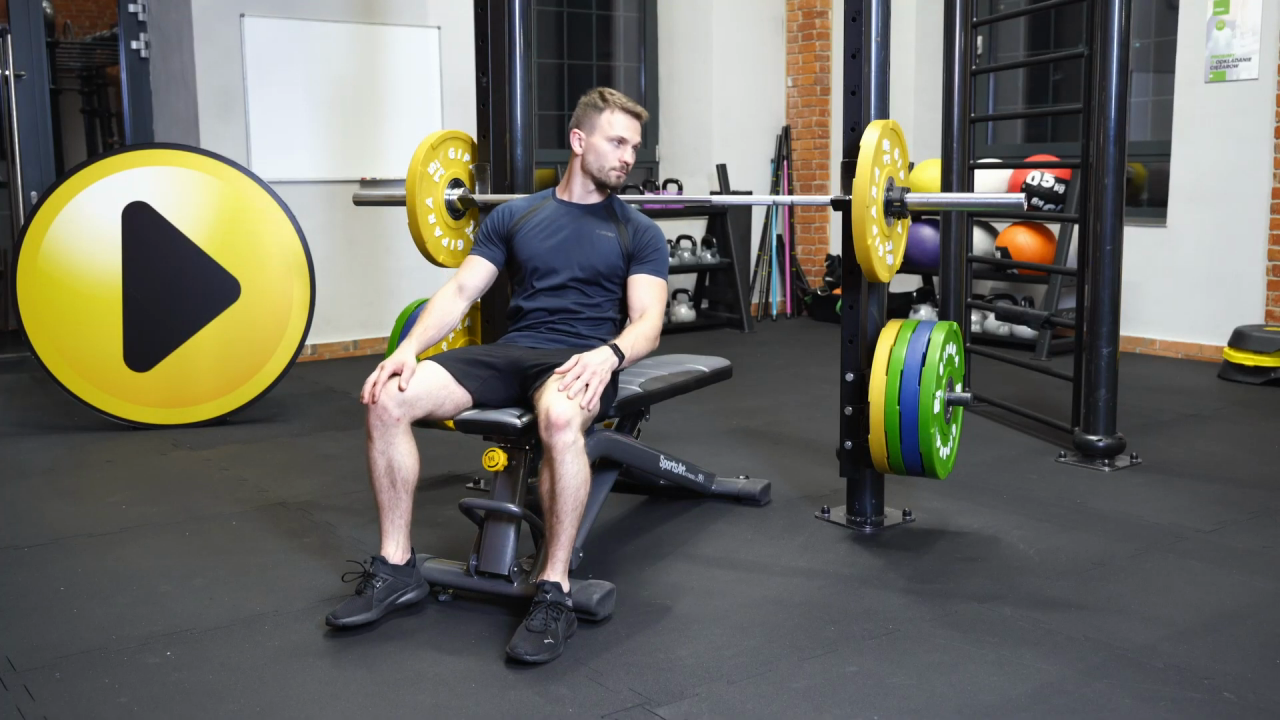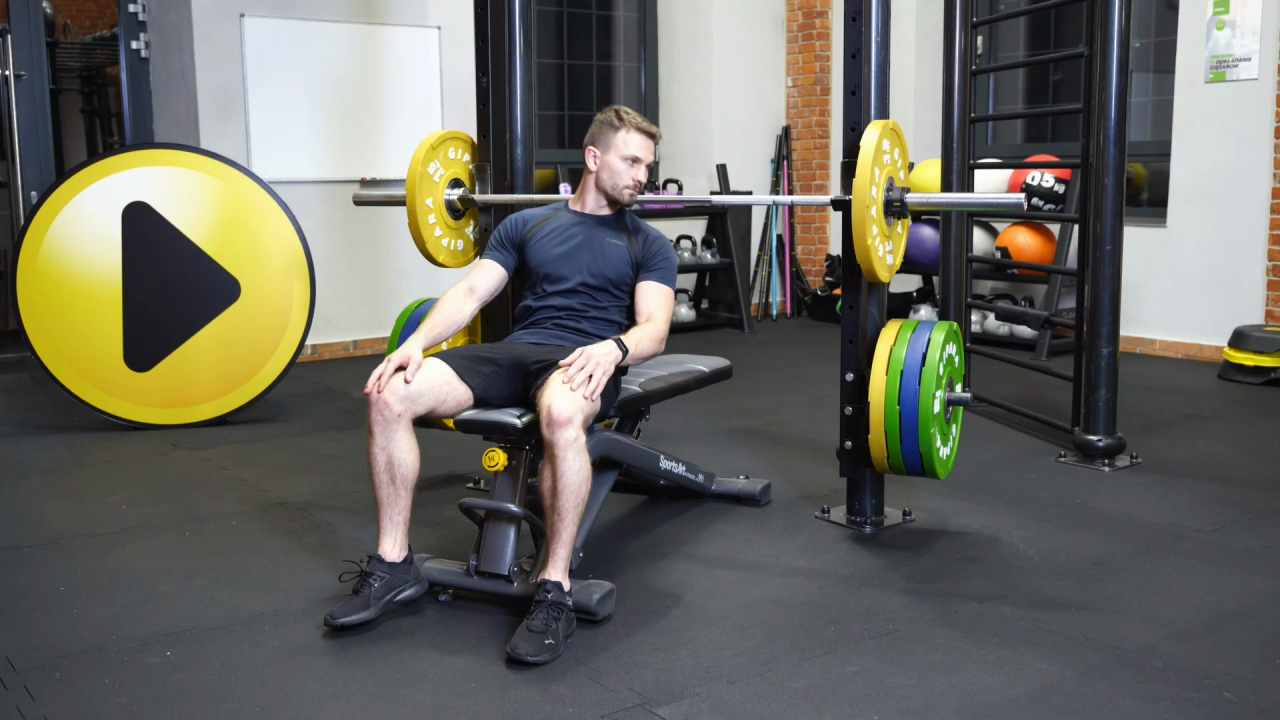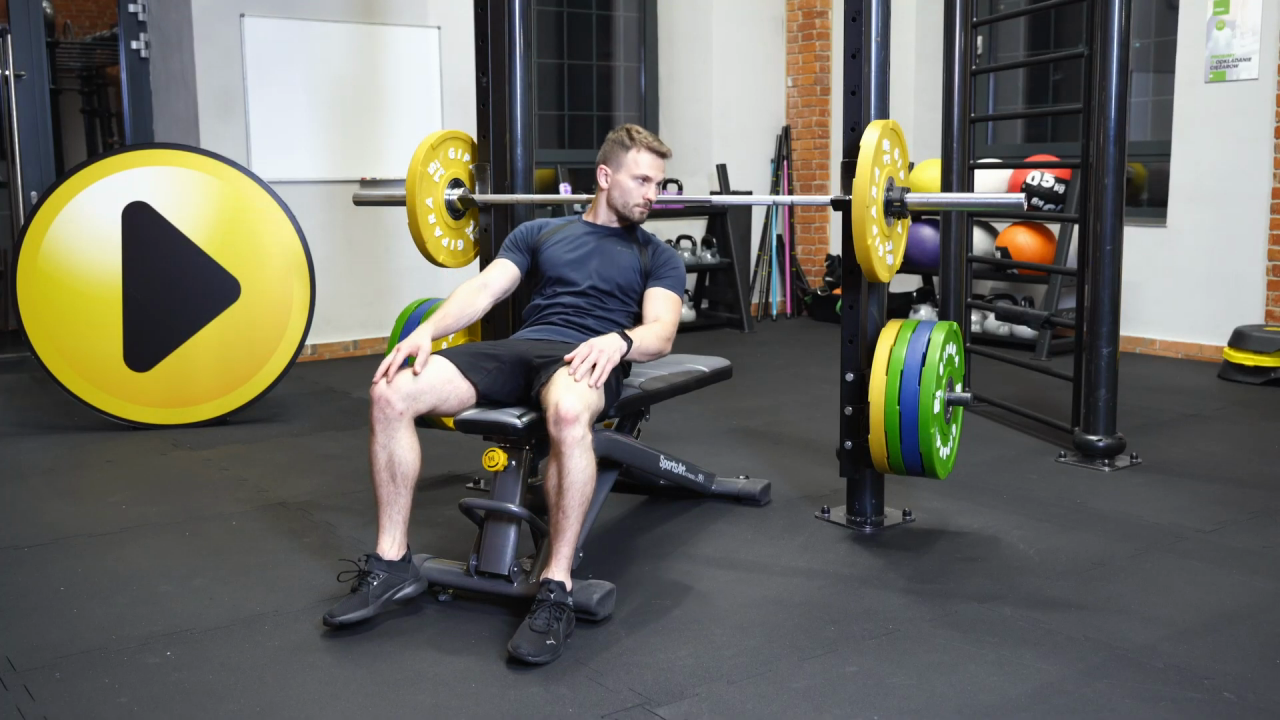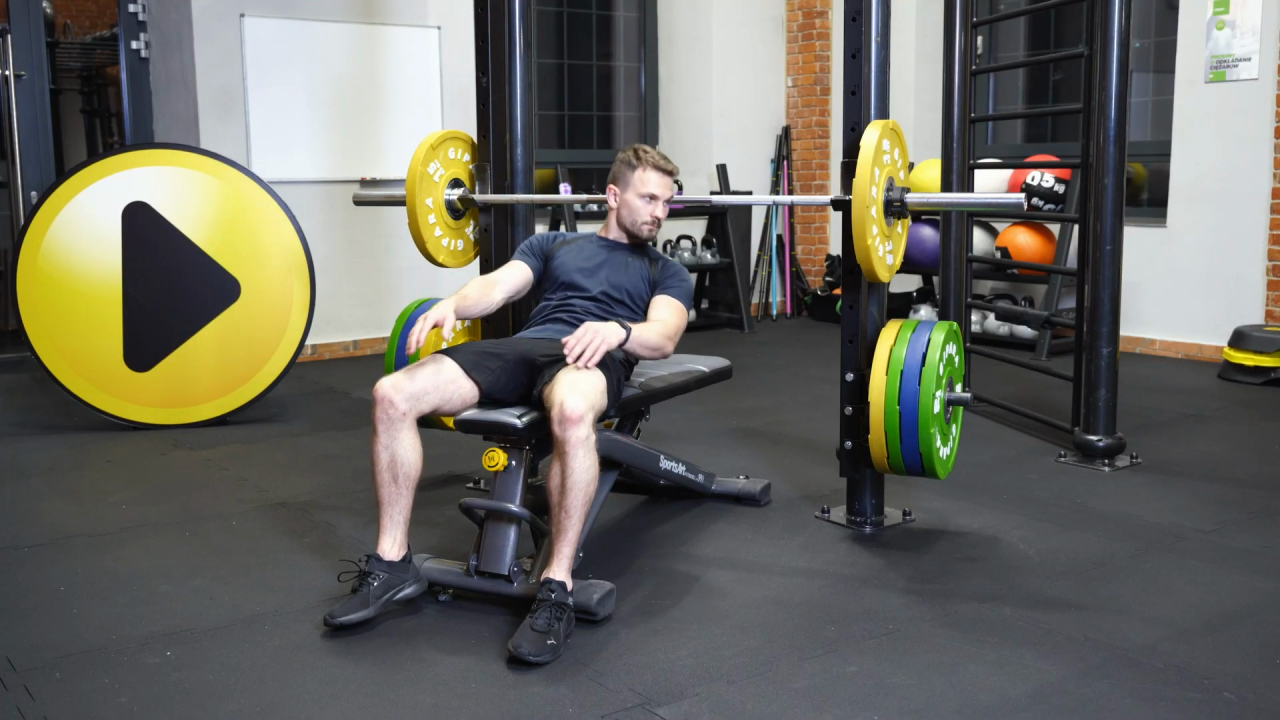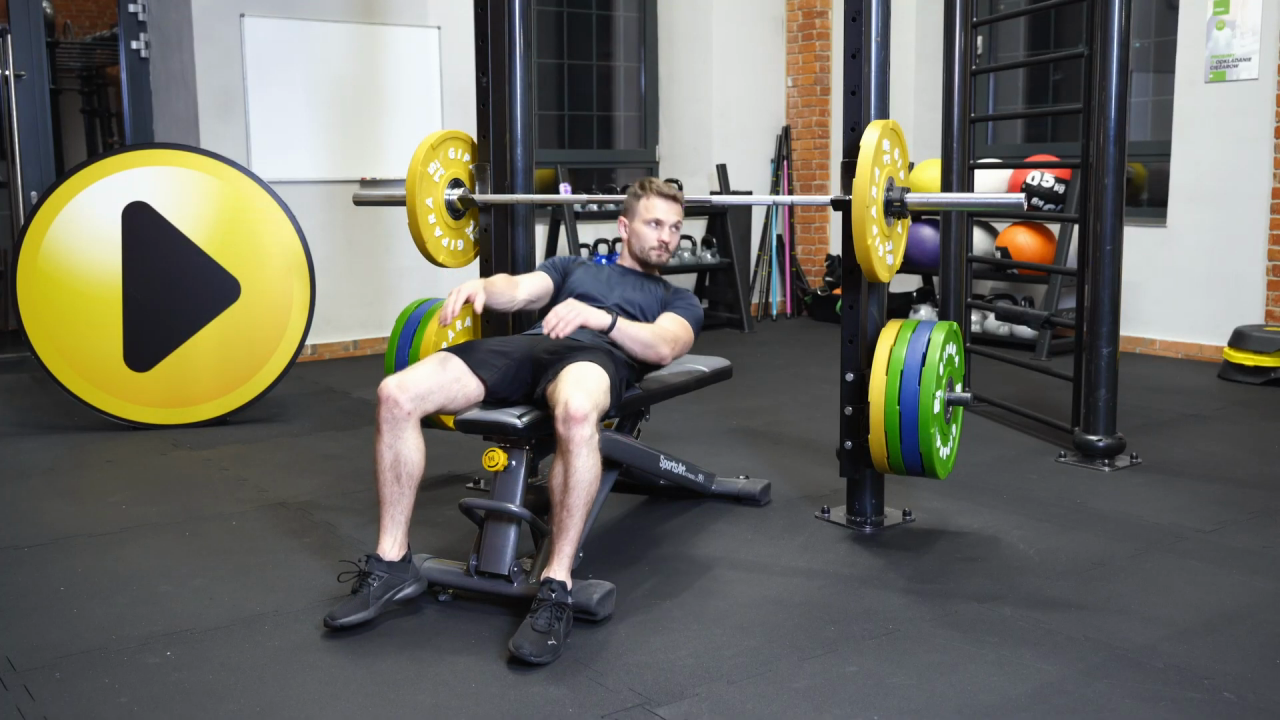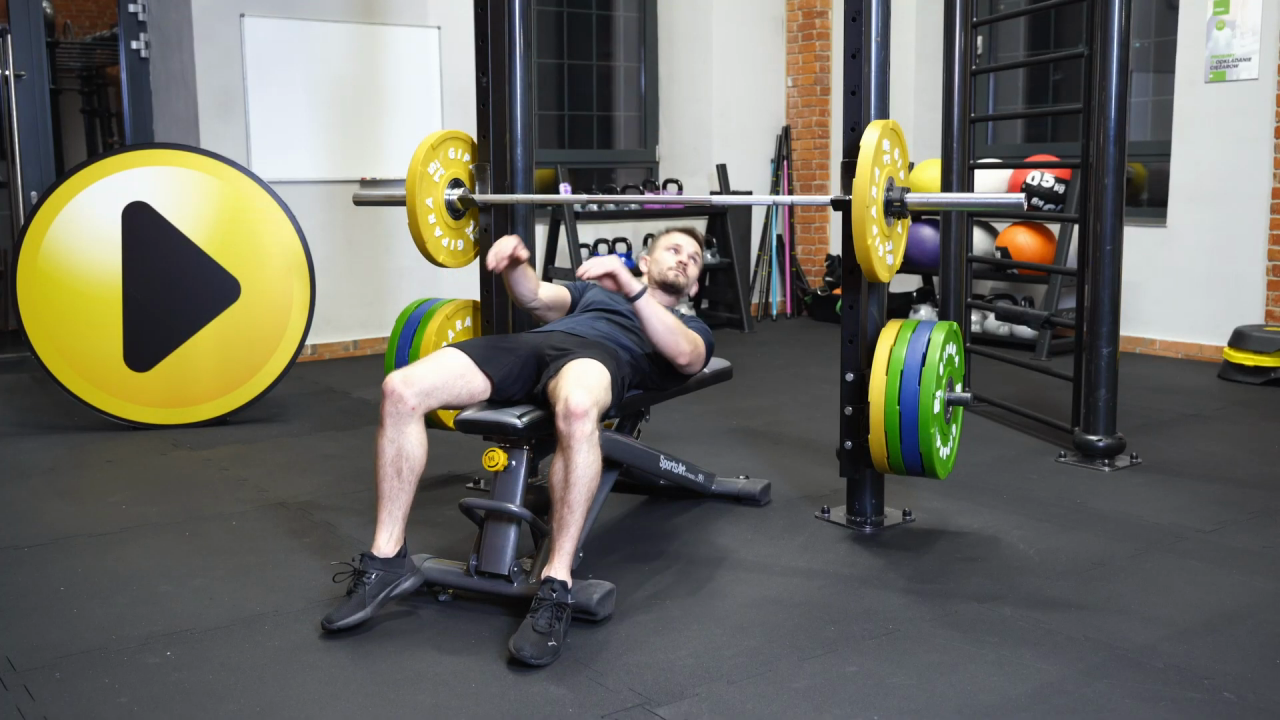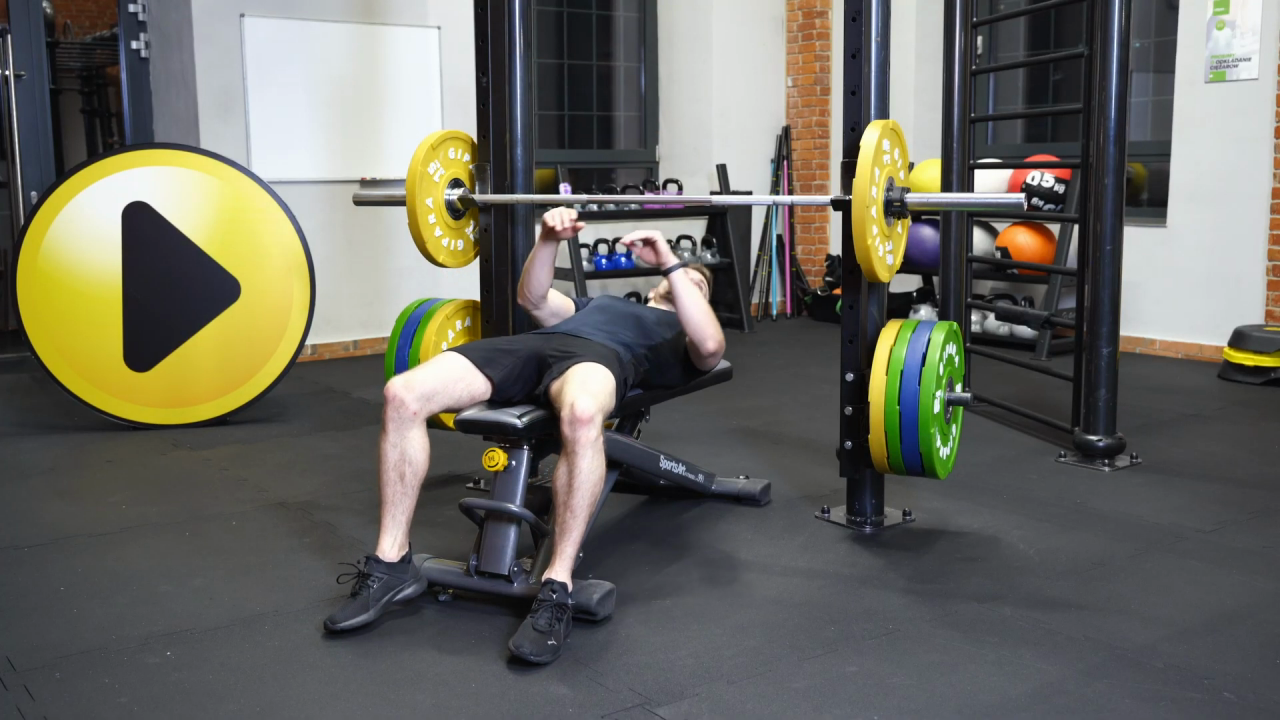
dt=0.2s
person 1, frame 1
left shoulder: (639, 233)
right shoulder: (513, 216)
left elbow: (648, 323)
right elbow: (461, 290)
left wrist: (609, 353)
right wrist: (408, 348)
left hip: (580, 361)
right hip: (510, 353)
left knee: (560, 419)
right knee: (387, 401)
left ankle: (555, 593)
right ankle: (397, 566)
person 1, frame 2
left shoulder: (648, 244)
right shoulder: (526, 224)
left elbow: (654, 328)
right elbow: (471, 291)
left wrist: (613, 347)
right wrist: (417, 342)
left hip: (582, 362)
right hip: (515, 350)
left knee: (561, 415)
right knee: (389, 397)
left ankle: (554, 592)
right ankle: (394, 563)
person 1, frame 3
left shoulder: (658, 256)
right shoulder: (540, 232)
left elbow: (662, 333)
right elbow: (483, 289)
left wrist: (619, 339)
right wrist: (427, 331)
left hip: (585, 359)
right hip: (519, 348)
left knee: (568, 414)
right knee: (391, 395)
left ankle: (556, 591)
right ankle: (392, 562)
person 1, frame 4
left shoulder: (667, 272)
right shoulder: (553, 244)
left elbow: (664, 338)
right elbow: (497, 288)
left wrist: (617, 329)
right wrist: (451, 304)
left hip: (589, 358)
right hip: (521, 348)
left knee: (571, 415)
right knee: (393, 395)
left ankle: (557, 591)
right ankle: (393, 562)
person 1, frame 5
left shoulder: (679, 301)
right shoulder: (573, 267)
left elbow: (664, 348)
right elbow: (519, 292)
left wrist: (601, 318)
right wrist: (479, 285)
left hip: (593, 358)
right hip: (527, 347)
left knee: (575, 413)
right knee: (396, 395)
left ankle: (556, 590)
right ankle: (393, 563)
person 1, frame 6
left shoulder: (691, 330)
right shoulder: (591, 289)
left elbow: (683, 356)
right elbow: (536, 296)
left wrist: (631, 289)
right wrist: (515, 265)
right hip: (536, 344)
left knee: (576, 408)
right knee: (400, 391)
left ankle: (555, 590)
right ankle: (388, 560)
person 1, frame 7
left shoulder: (688, 336)
right shoulder: (595, 303)
left elbow: (710, 346)
right elbow: (534, 299)
left wrist: (672, 265)
right wrist: (549, 240)
left hip: (600, 355)
right hip: (535, 346)
left knee: (581, 416)
right knee: (403, 395)
left ankle: (557, 590)
right ankle: (392, 564)
